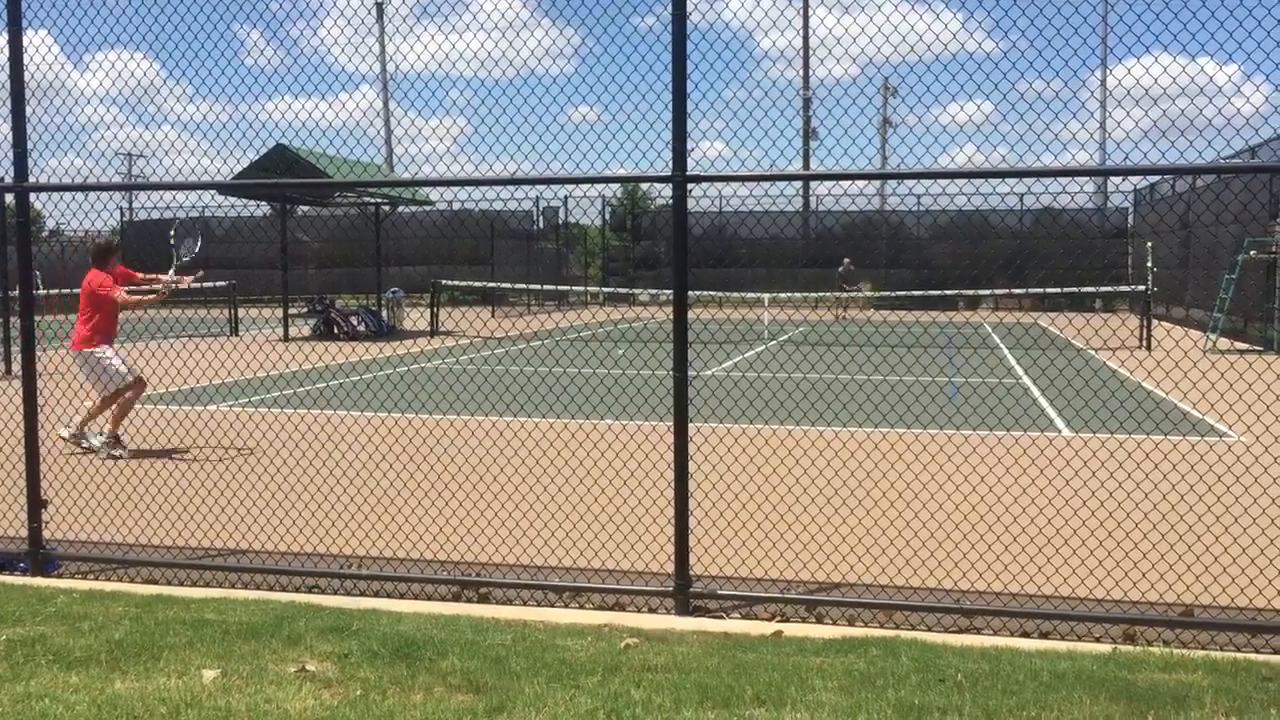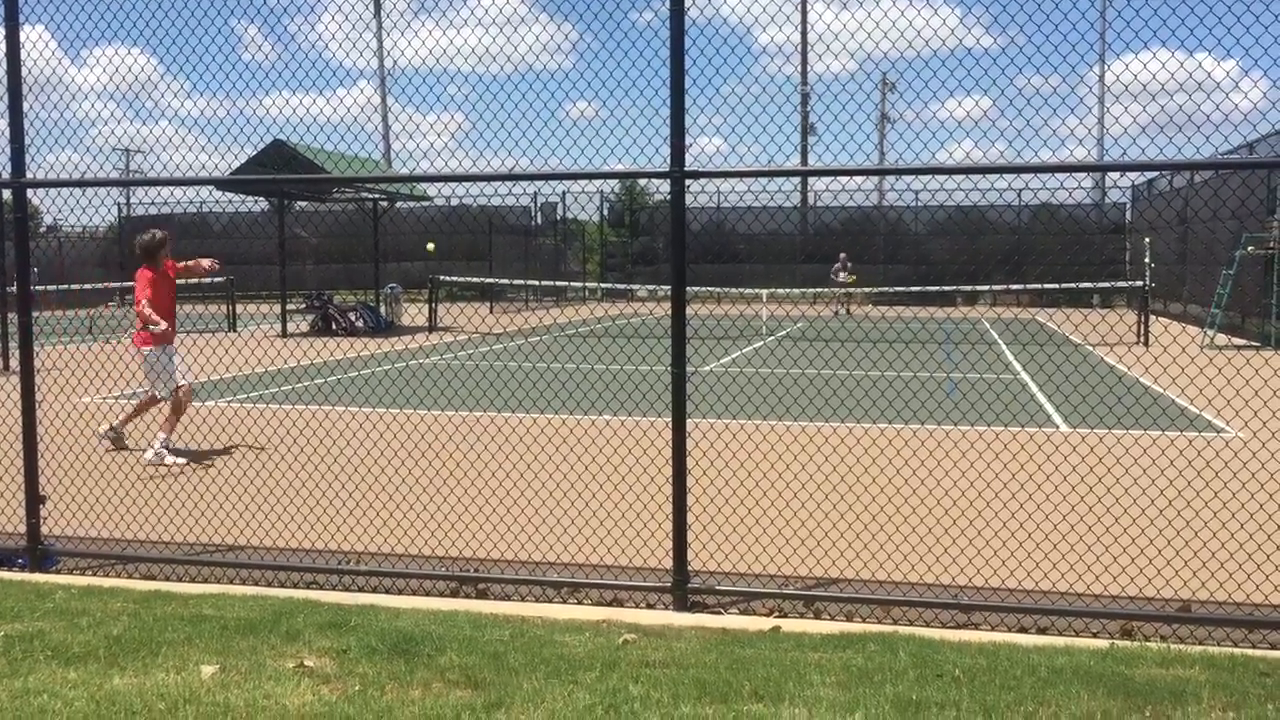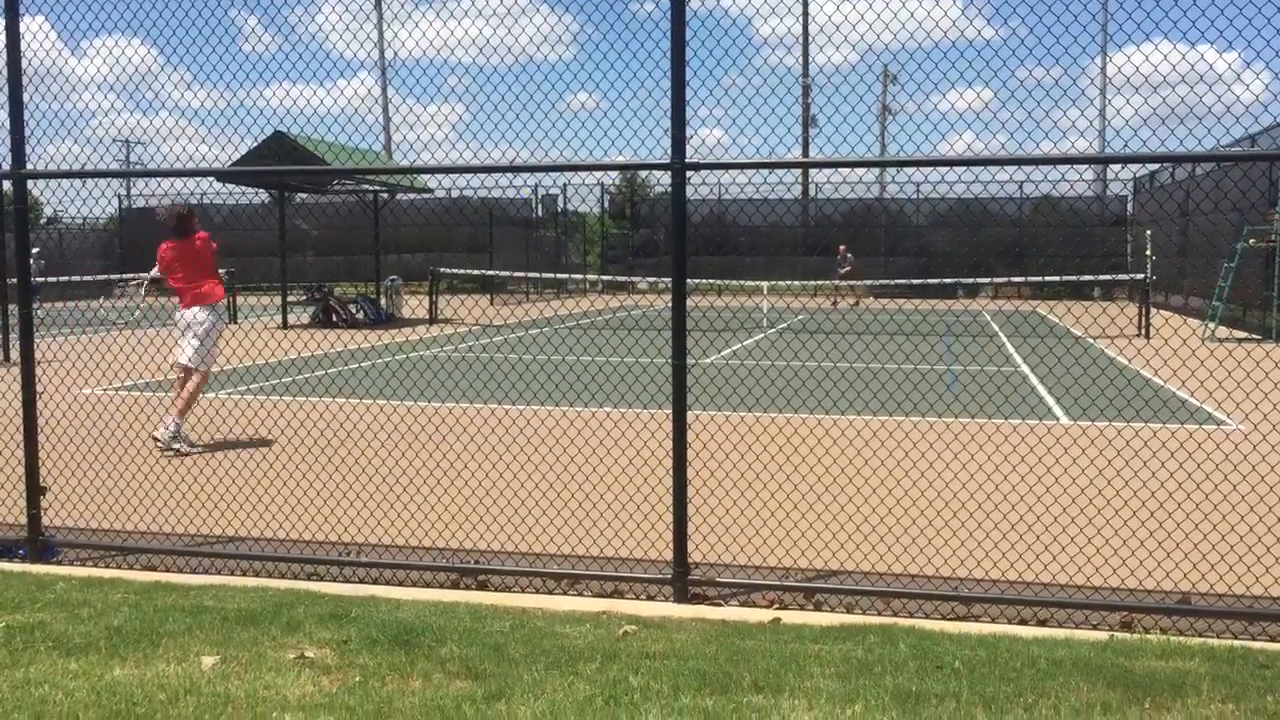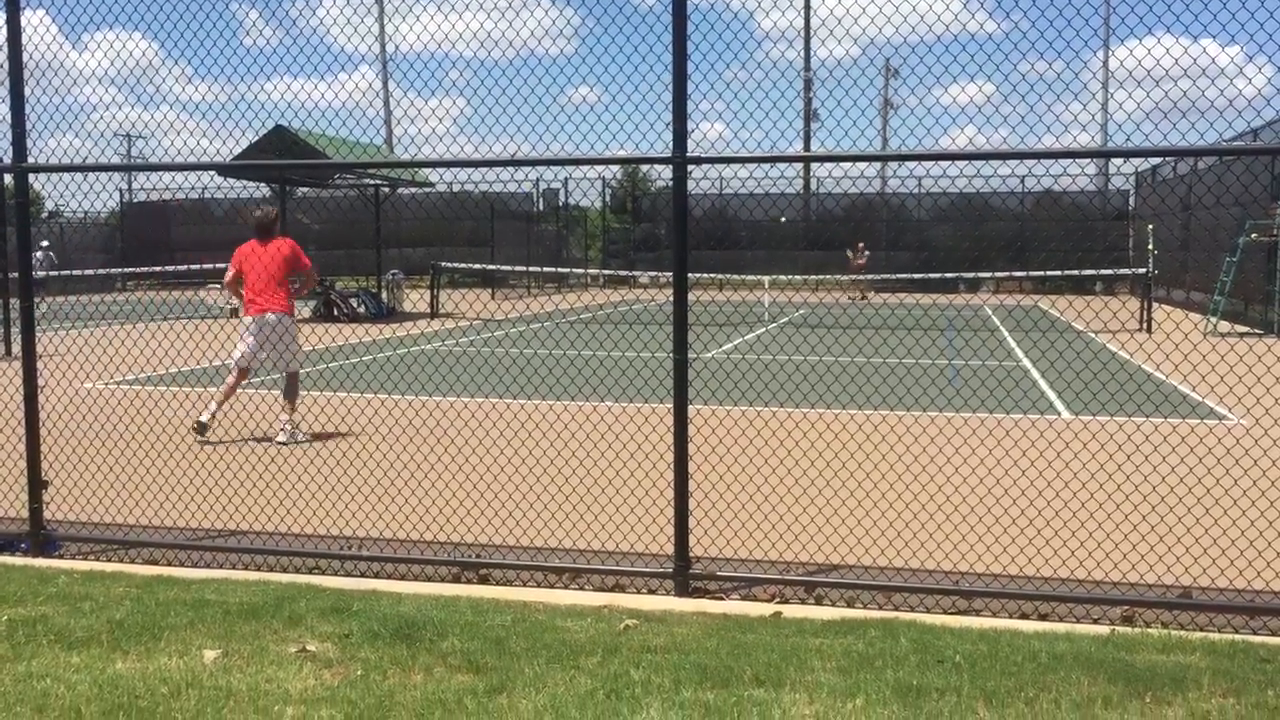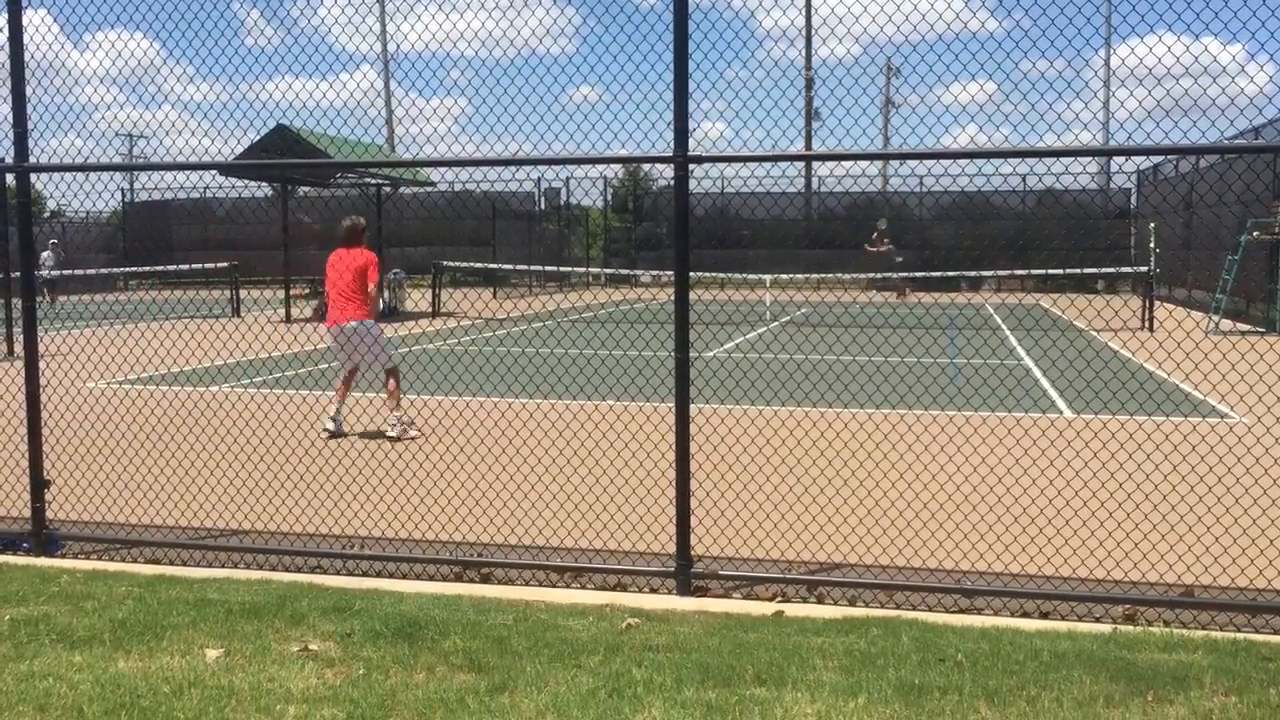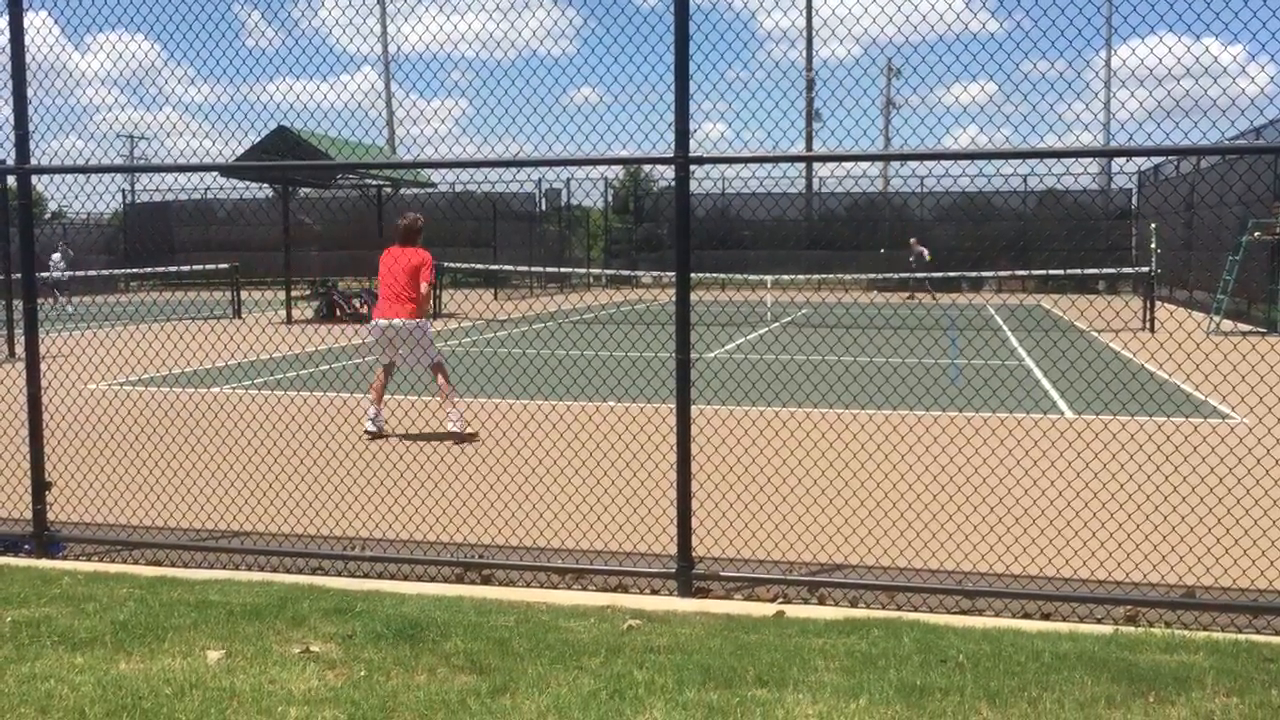
dt=0.4s
person 1, frame 1
left shoulder: (116, 272)
right shoulder: (99, 278)
left elbow: (147, 278)
right elbow: (126, 301)
left wrist: (179, 279)
right wrist: (155, 298)
left hip: (100, 345)
right hip: (92, 347)
left knee: (115, 392)
right knee: (135, 386)
left ankle: (75, 429)
right ankle: (108, 440)
person 1, frame 2
left shoulder: (167, 266)
right shoulder: (147, 276)
left elbow: (185, 268)
right elbow: (144, 307)
left wrist: (202, 262)
right wrist: (158, 322)
left hip: (164, 344)
right hip: (153, 346)
left knee: (156, 395)
right knee: (183, 393)
left ankle: (115, 428)
right ankle: (158, 449)
person 1, frame 3
left shoulder: (164, 250)
right shoulder: (203, 239)
left elbow: (165, 278)
left hip: (186, 312)
right hip: (207, 310)
left knee: (186, 371)
right knee: (200, 373)
left ankle: (171, 429)
right ankle: (170, 427)
person 1, frame 4
left shoulder: (243, 250)
right shoulder: (288, 246)
left elbow: (228, 283)
right elbow: (312, 280)
left hip: (252, 317)
right hip: (280, 316)
left knee: (239, 371)
right knee: (292, 373)
left ankle: (208, 414)
right ankle: (287, 429)
person 1, frame 5
left shoulder: (333, 257)
right shoulder: (368, 257)
right elbow: (373, 291)
right wrist: (371, 314)
left hip: (334, 323)
right hip: (359, 322)
left knee: (352, 366)
right knee: (390, 369)
left ankle: (333, 417)
right ankle: (396, 424)
person 1, frame 6
left shoulder: (386, 254)
right shoulder: (423, 256)
right elbow: (424, 292)
right wrist: (422, 315)
left hip: (380, 320)
right hip: (409, 320)
left knee: (386, 364)
right knee: (438, 367)
left ankle: (373, 420)
right ankle: (454, 420)
